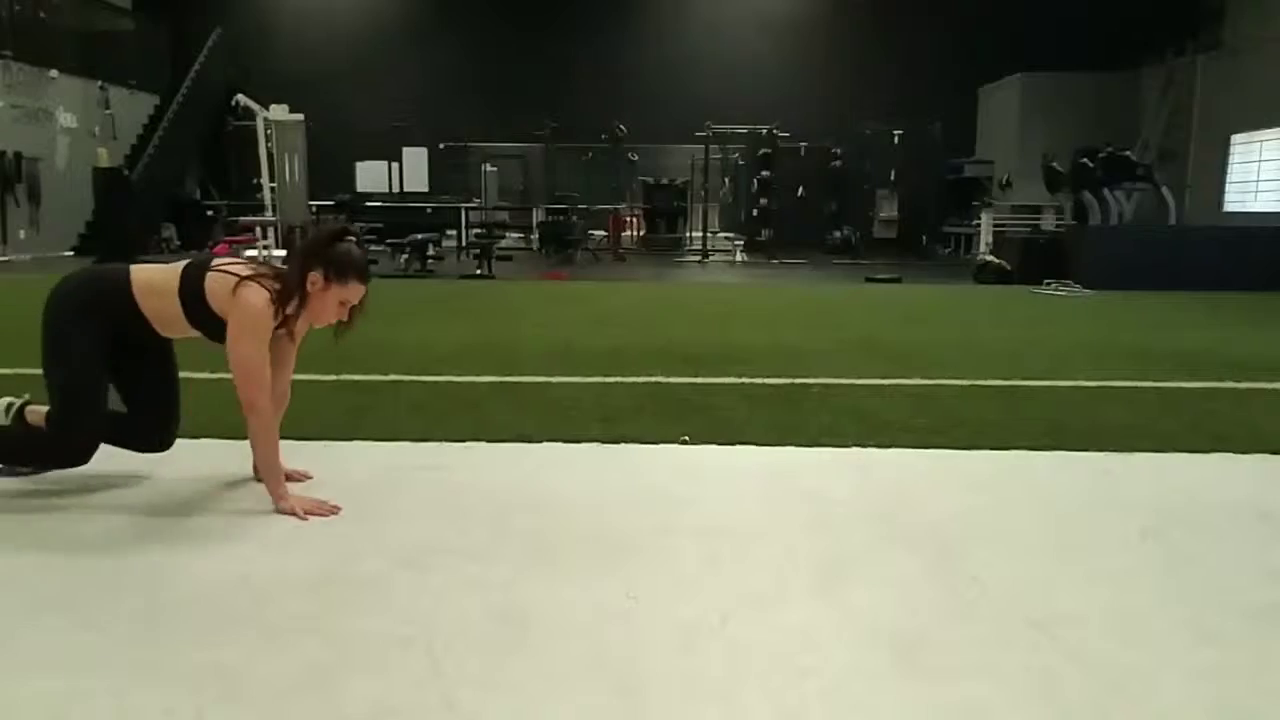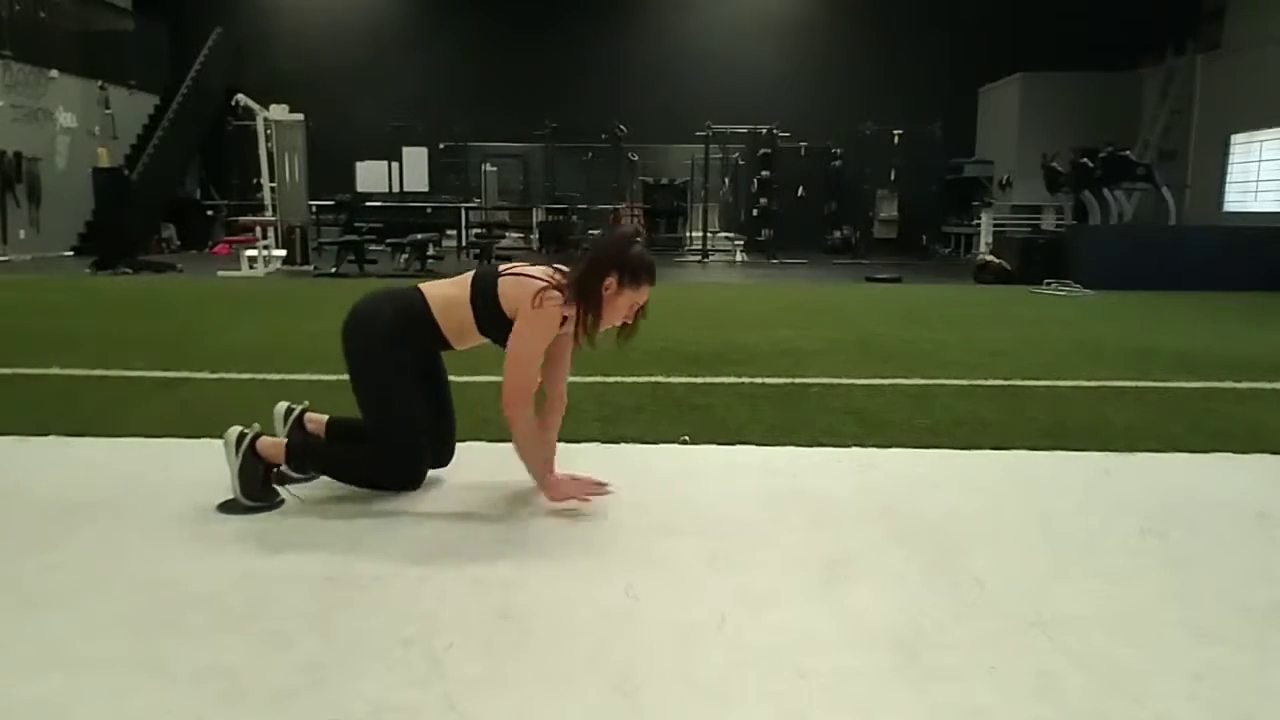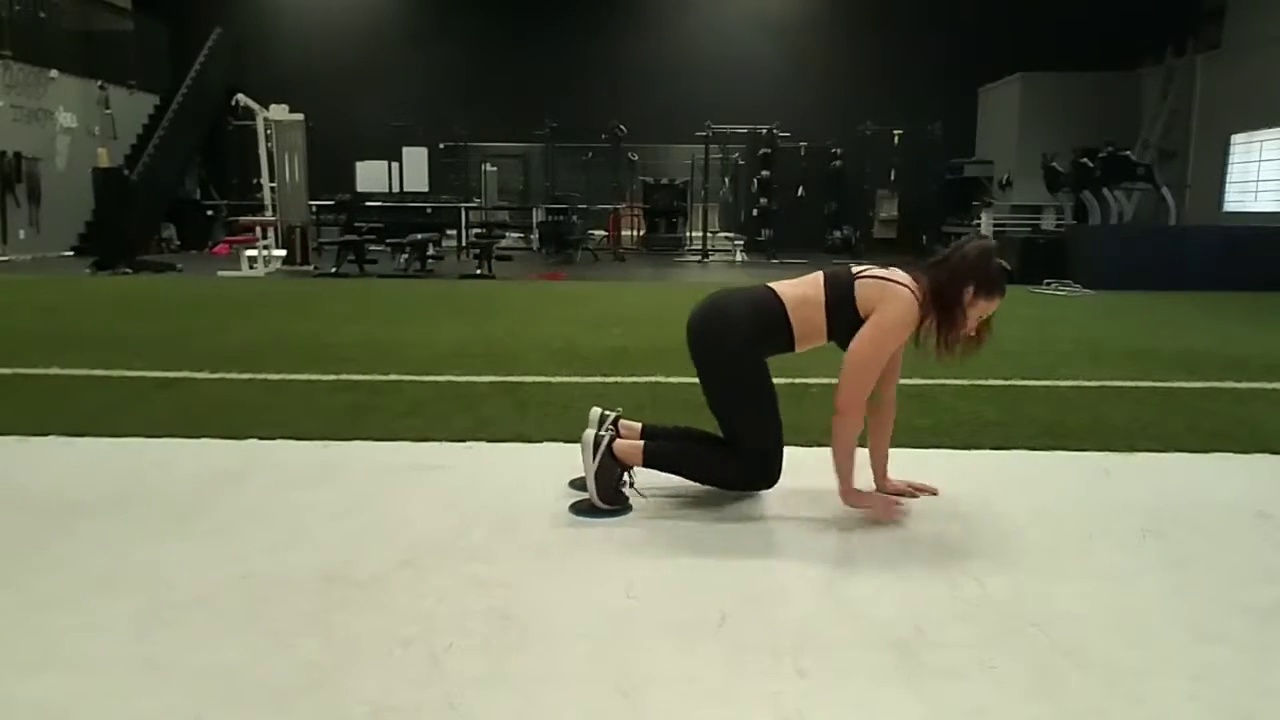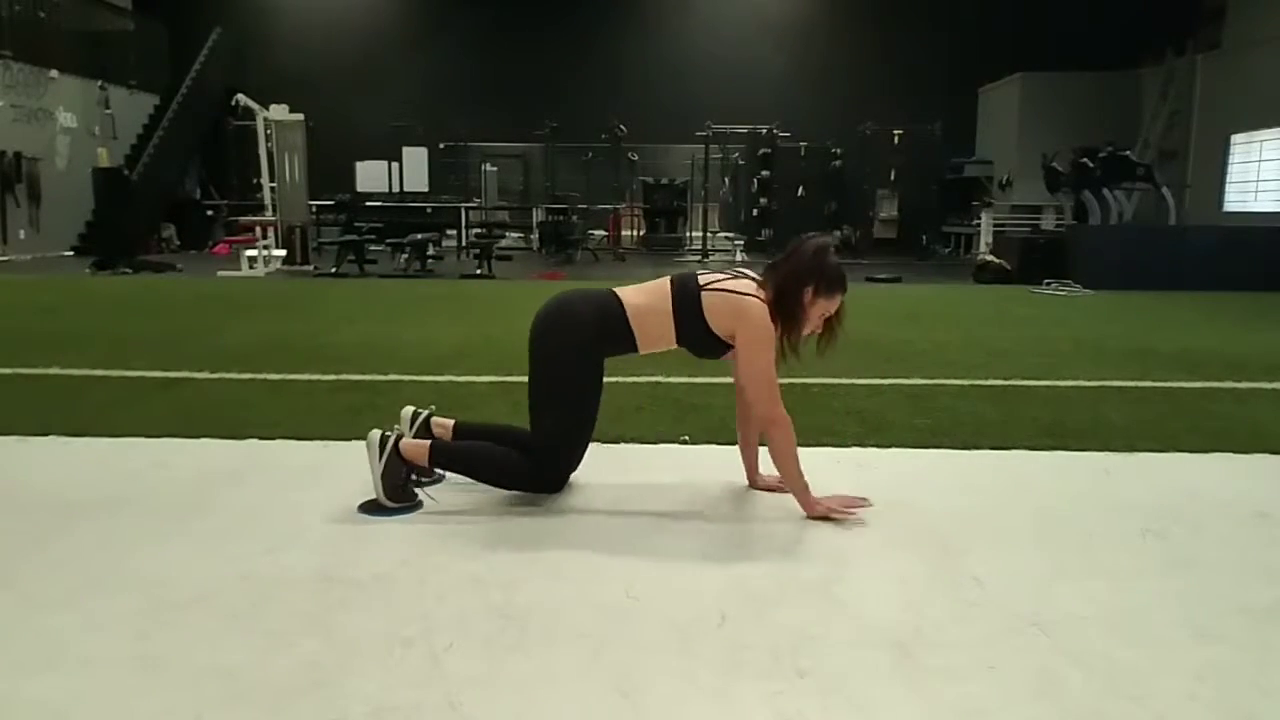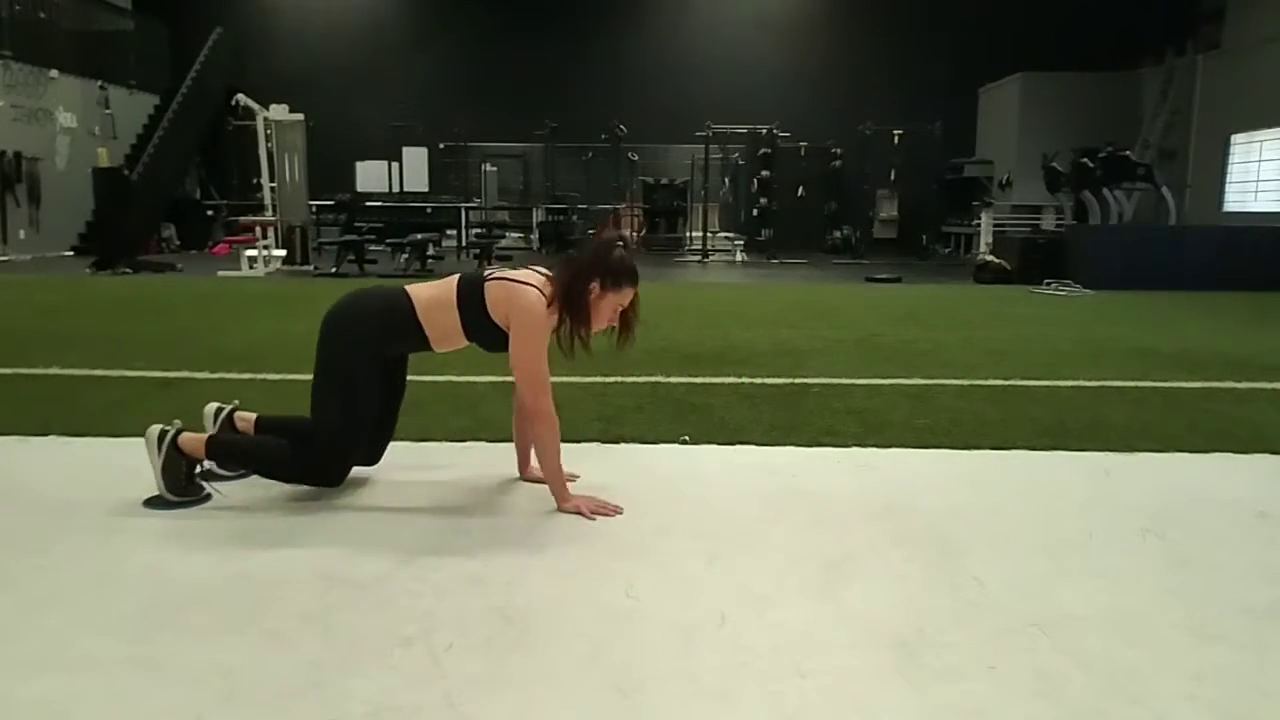
dt=1s
person 1, frame 1
left shoulder: (294, 301)
right shoulder: (256, 301)
left elbow: (278, 390)
right elbow: (257, 406)
left wrist: (264, 464)
right wrist: (281, 496)
left hip: (134, 324)
right hip: (82, 308)
left knee: (155, 434)
right knee: (75, 443)
person 1, frame 2
left shoulder: (568, 294)
right shoulder: (547, 302)
left elbow: (553, 394)
right elbow: (517, 405)
left wrist: (547, 470)
right wrist: (547, 482)
left hip: (406, 332)
right hip: (378, 329)
left knee: (438, 449)
right knee: (406, 471)
left ankle: (303, 421)
right ankle: (260, 448)
person 1, frame 3
left shoulder: (900, 293)
right shoulder: (900, 306)
left elbow: (884, 392)
right elbow: (848, 404)
left wrist: (881, 477)
right wrist: (847, 489)
left hip: (728, 320)
right hip: (727, 330)
left knee: (748, 449)
right knee: (761, 469)
left ankle: (616, 429)
right ankle: (616, 451)
person 1, frame 4
left shoulder: (750, 292)
right shoulder: (752, 313)
left elbow: (749, 398)
right elbow: (772, 415)
left wrist: (754, 474)
right wrist: (808, 501)
left hip: (580, 322)
right hip: (572, 332)
left knee: (555, 451)
right knee: (547, 474)
left ankle: (430, 426)
right ankle: (403, 449)
person 1, frame 5
left shoulder: (546, 292)
right shoulder: (531, 305)
left elbow: (528, 391)
right elbow: (537, 407)
left wrist: (527, 465)
right wrist: (563, 495)
left hip: (383, 331)
right hip: (361, 328)
left knee: (366, 448)
right knee: (327, 465)
left ankle: (237, 422)
right ankle: (182, 443)
